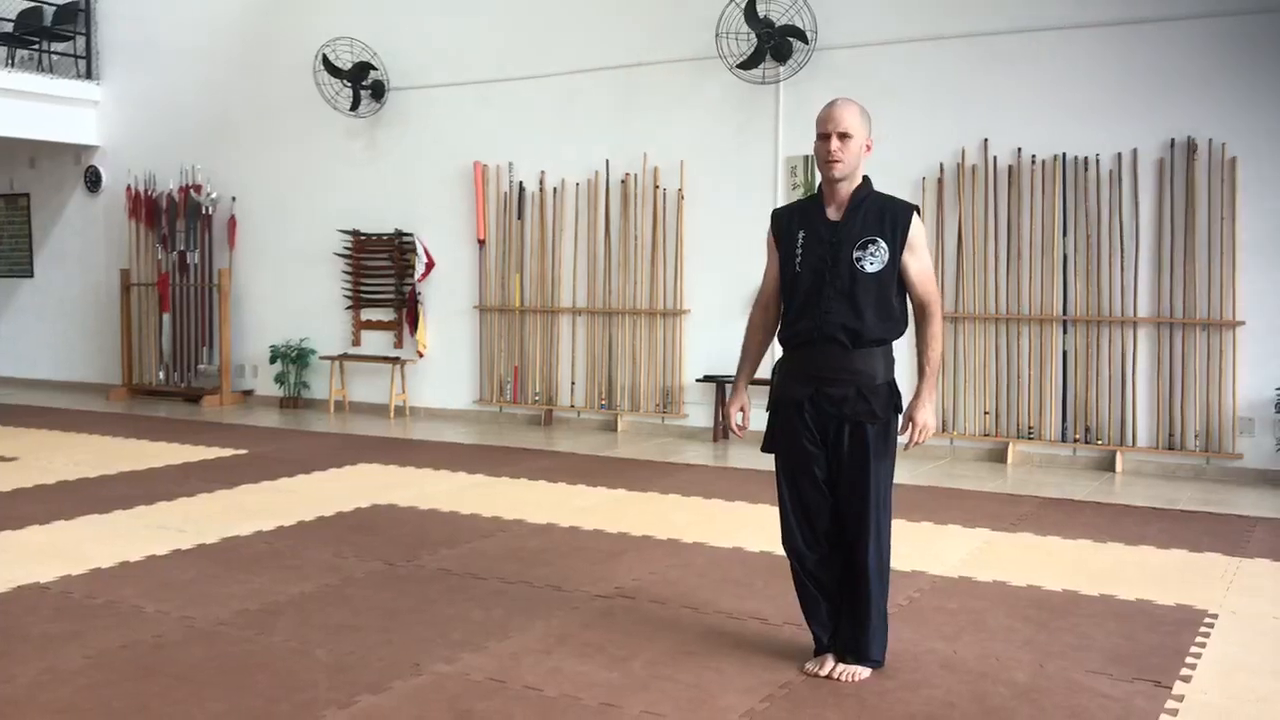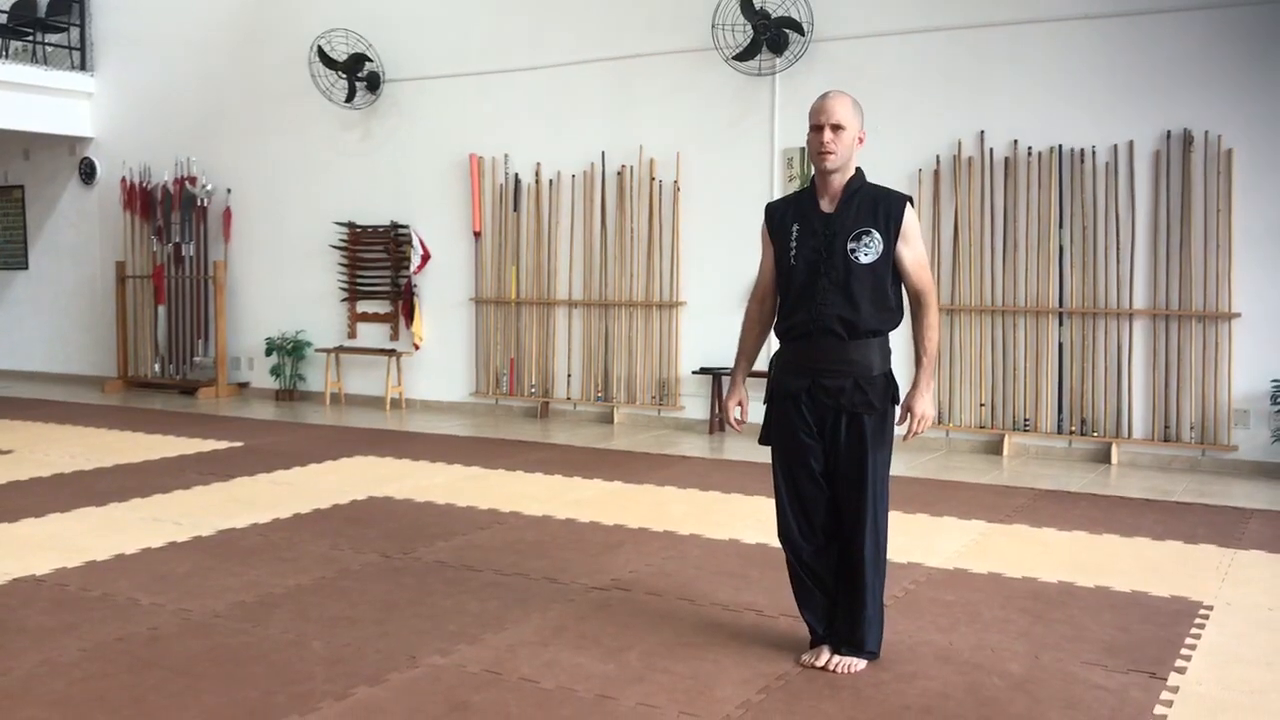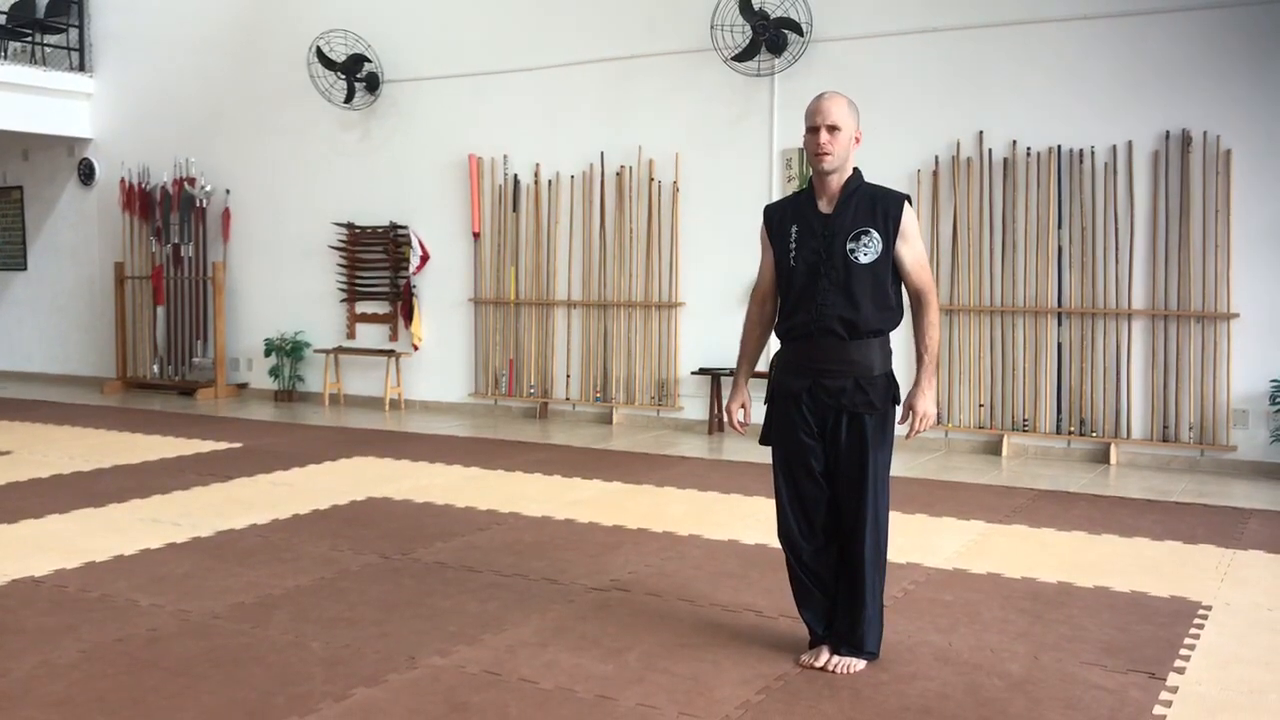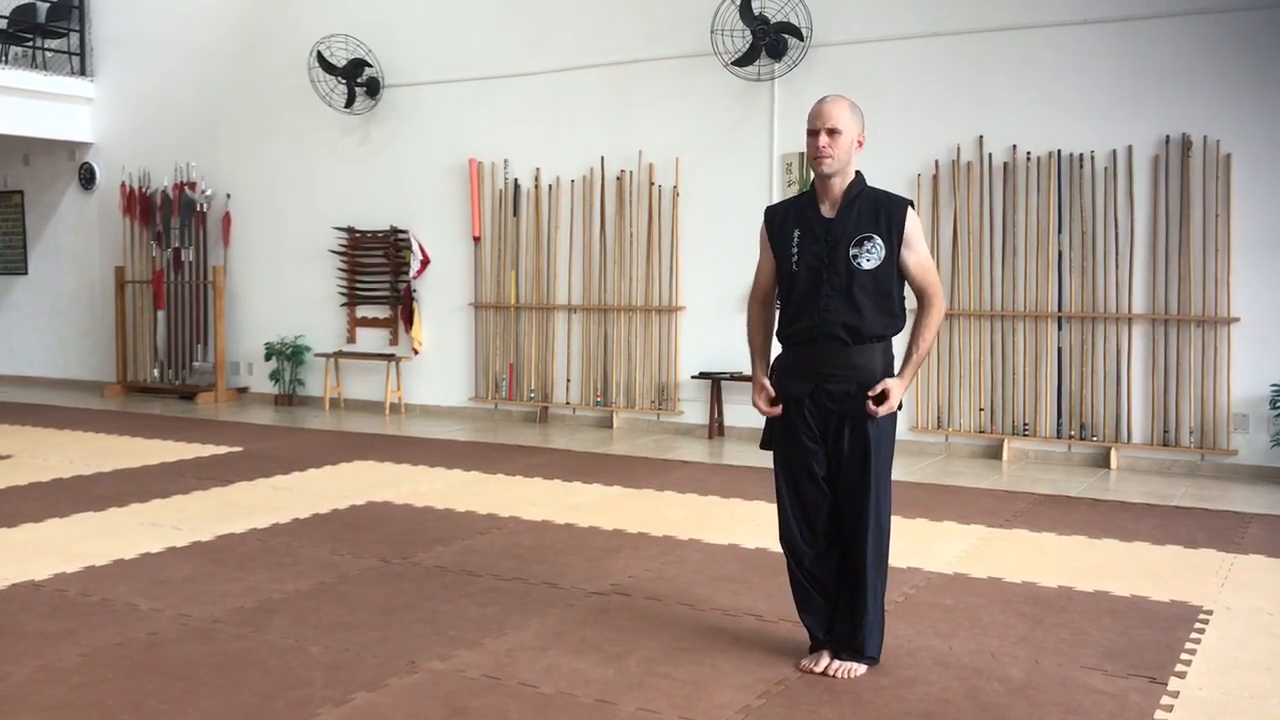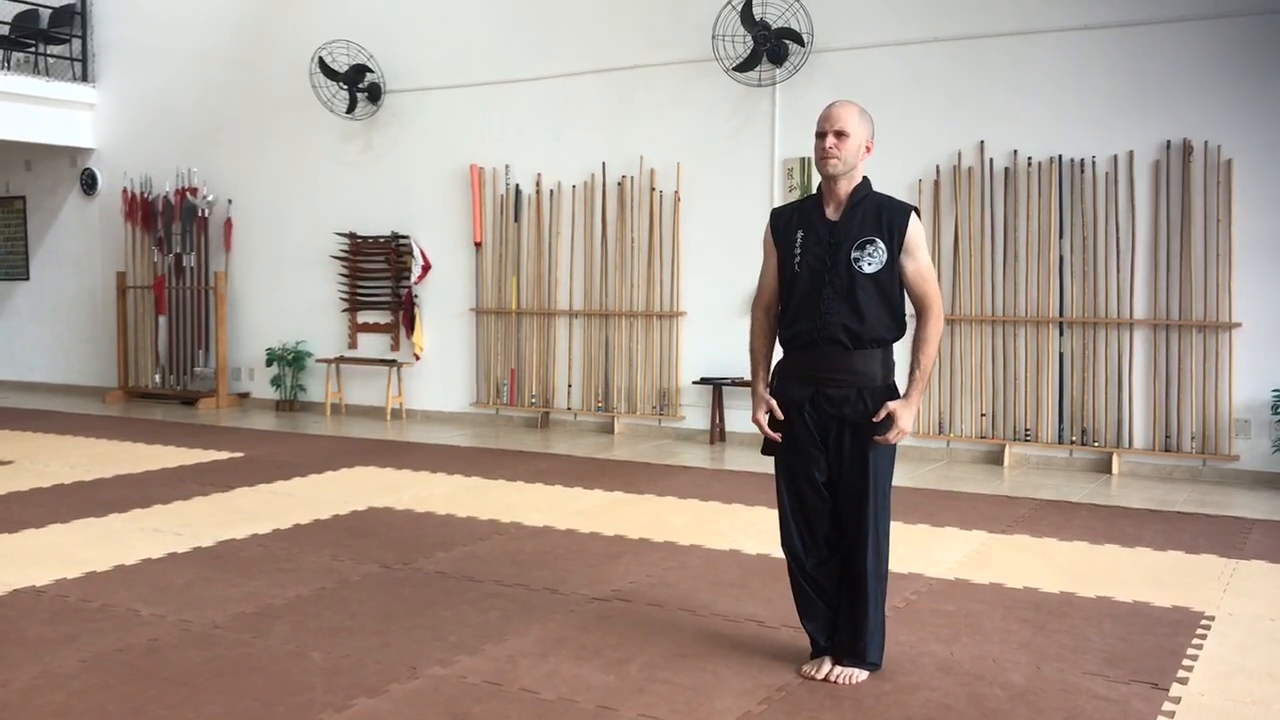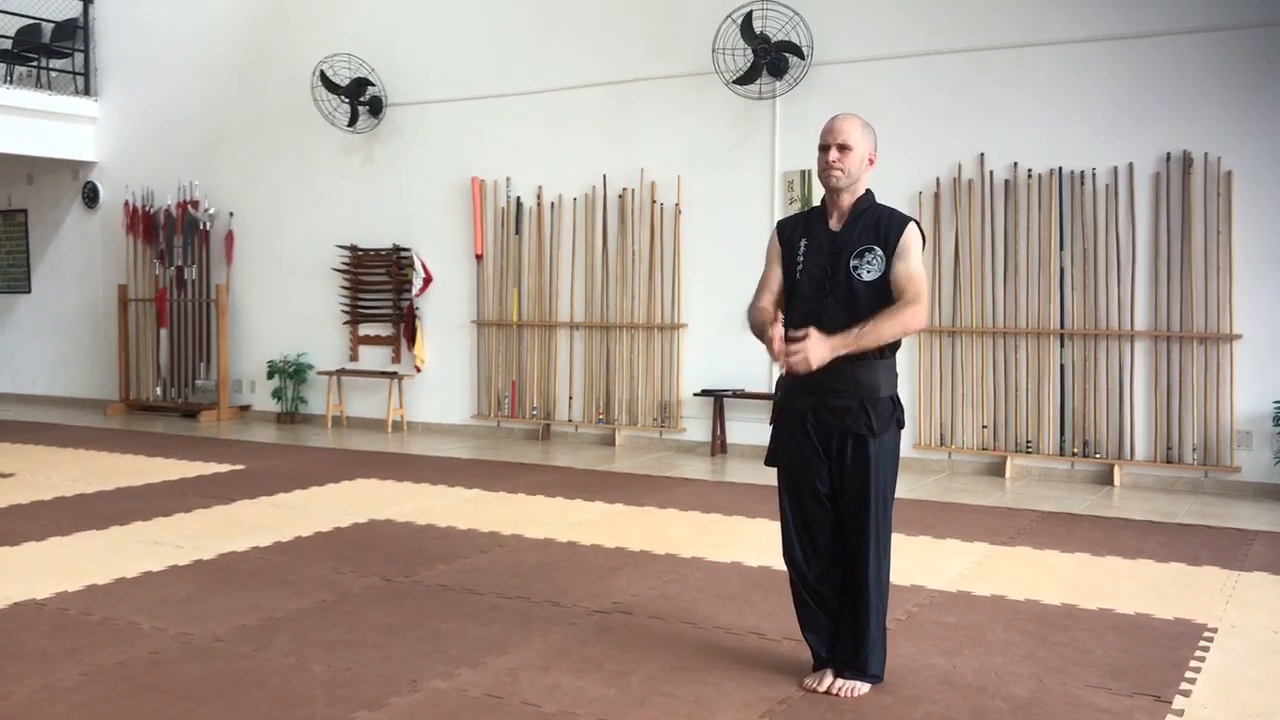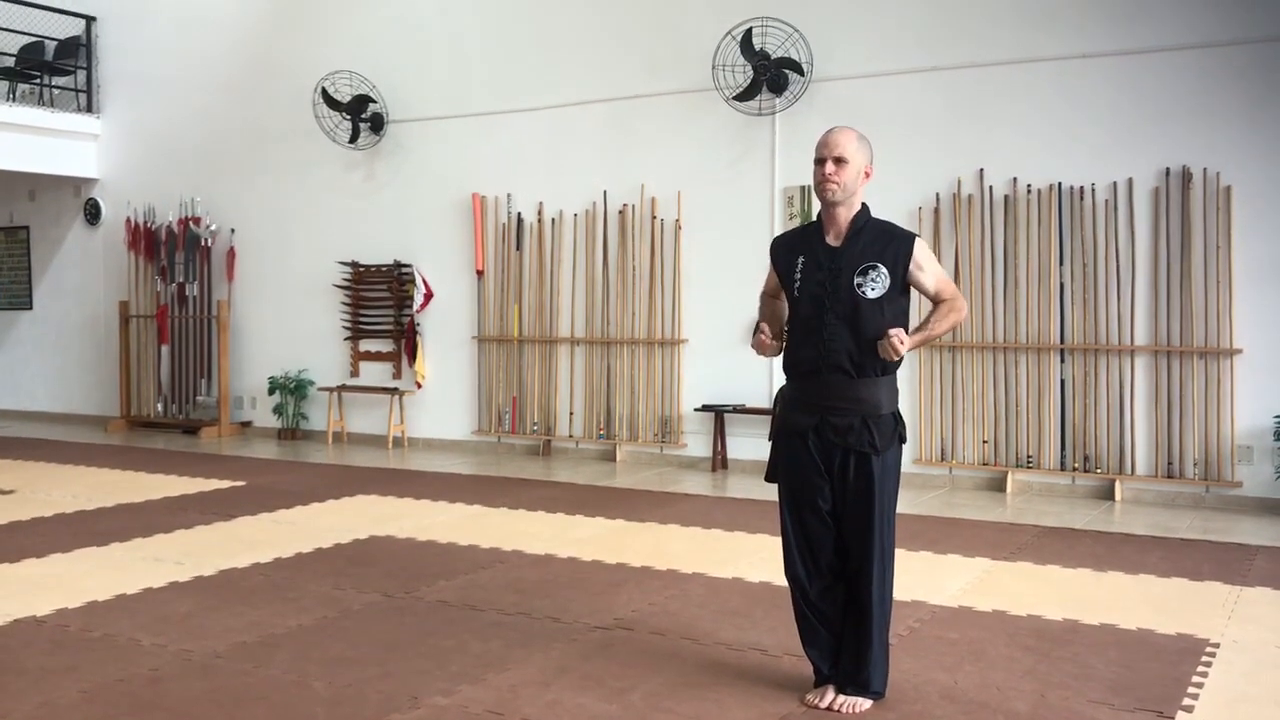
dt=0.5s
person 1, frame 1
left shoulder: (898, 220)
right shoulder: (787, 223)
left elbow: (928, 308)
right elbow: (767, 307)
left wrist: (926, 393)
right wrist: (741, 384)
left hip: (866, 388)
right hip: (797, 387)
left knee: (863, 524)
right knee: (806, 525)
left ankle: (861, 646)
right ankle: (828, 639)
person 1, frame 2
left shoulder: (892, 211)
right shoulder: (781, 216)
left elbow: (924, 299)
right elbow: (763, 301)
left wrist: (925, 383)
right wrist: (739, 378)
left hip: (862, 379)
right hip: (794, 379)
left knee: (860, 515)
right knee: (802, 516)
left ankle: (857, 637)
right ankle: (823, 631)
person 1, frame 3
left shoulder: (891, 210)
right shoulder: (779, 218)
left elbow: (924, 298)
right elbow: (763, 304)
left wrist: (926, 383)
right wrist: (741, 382)
left hip: (862, 379)
right hip: (795, 379)
left knee: (860, 515)
right knee: (801, 516)
left ankle: (855, 638)
right ankle: (822, 631)
person 1, frame 4
left shoulder: (894, 215)
right shoulder: (780, 220)
left elbow: (931, 300)
right elbow: (762, 301)
left wrist: (904, 376)
right wrist: (759, 371)
left hip: (864, 386)
right hip: (797, 385)
left knee: (862, 519)
right knee: (804, 521)
left ankle: (858, 643)
right ankle: (822, 637)
person 1, frame 5
left shoulder: (897, 220)
right shoulder: (785, 222)
left elbow: (930, 312)
right elbow: (765, 310)
left wrist: (912, 399)
right wrist: (759, 389)
left hip: (865, 390)
right hip: (798, 390)
left knee: (862, 526)
right knee: (805, 527)
left ankle: (859, 649)
right ankle: (824, 643)
person 1, frame 6
left shoulder: (897, 230)
right shoulder: (791, 232)
left elbow: (913, 314)
right elbow: (763, 309)
left wrist: (830, 346)
right wrist: (776, 337)
left hip: (866, 402)
right hip: (800, 400)
left knee: (862, 537)
right knee: (807, 538)
left ankle: (860, 662)
right ankle: (824, 654)
person 1, frame 7
left shoulder: (900, 245)
right shoulder: (788, 248)
left elbow: (953, 304)
left wrist: (909, 342)
right wrist: (768, 332)
left hip: (867, 417)
right hip: (801, 415)
left knee: (866, 552)
right knee: (808, 553)
left ankle: (862, 678)
right ankle: (827, 671)
